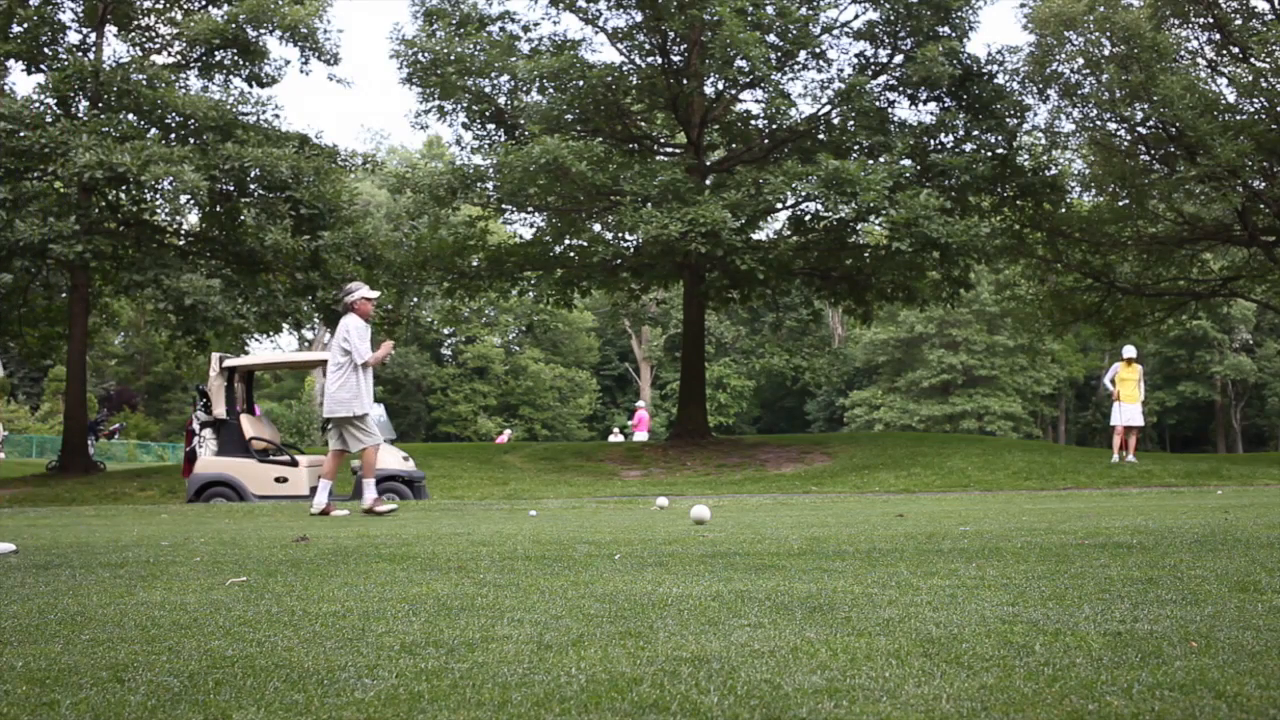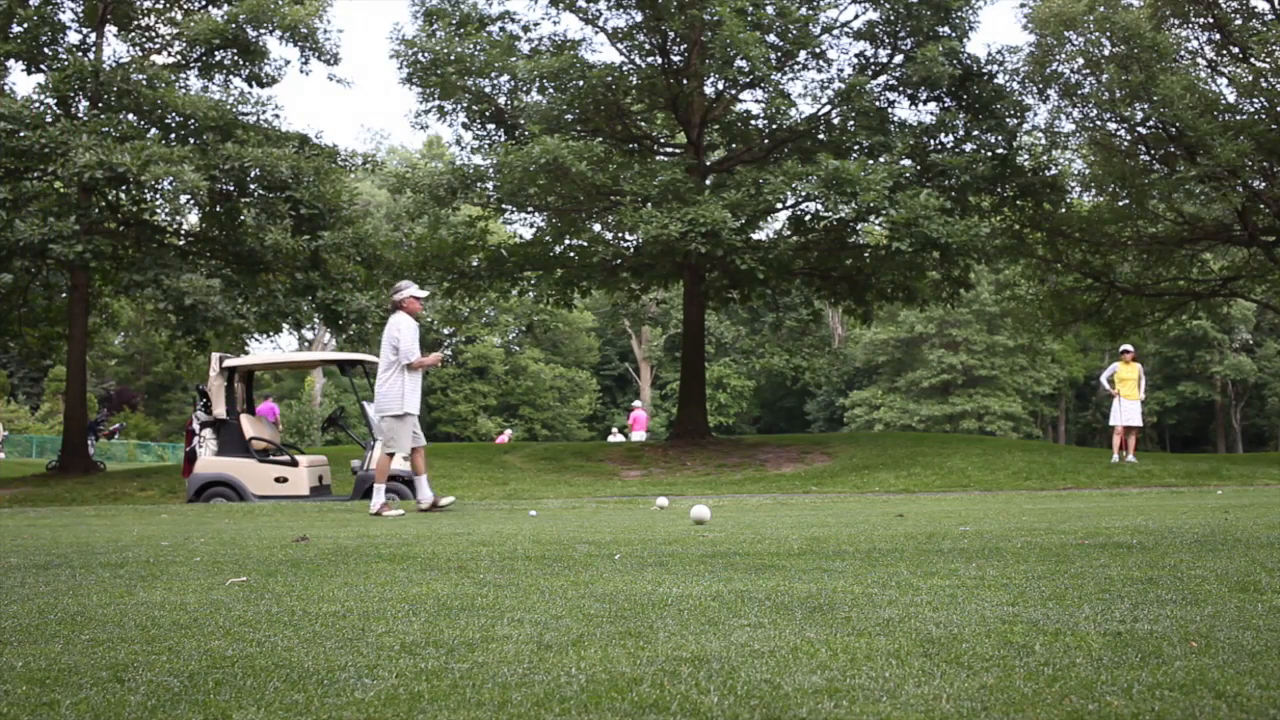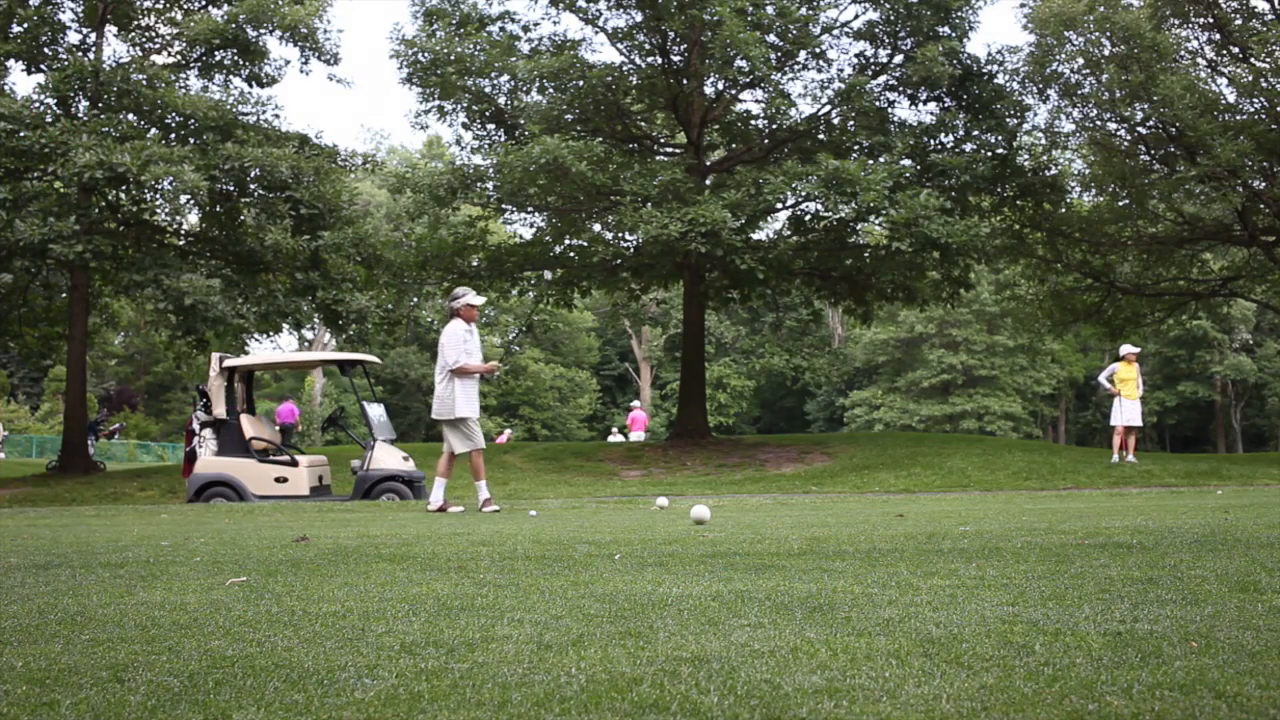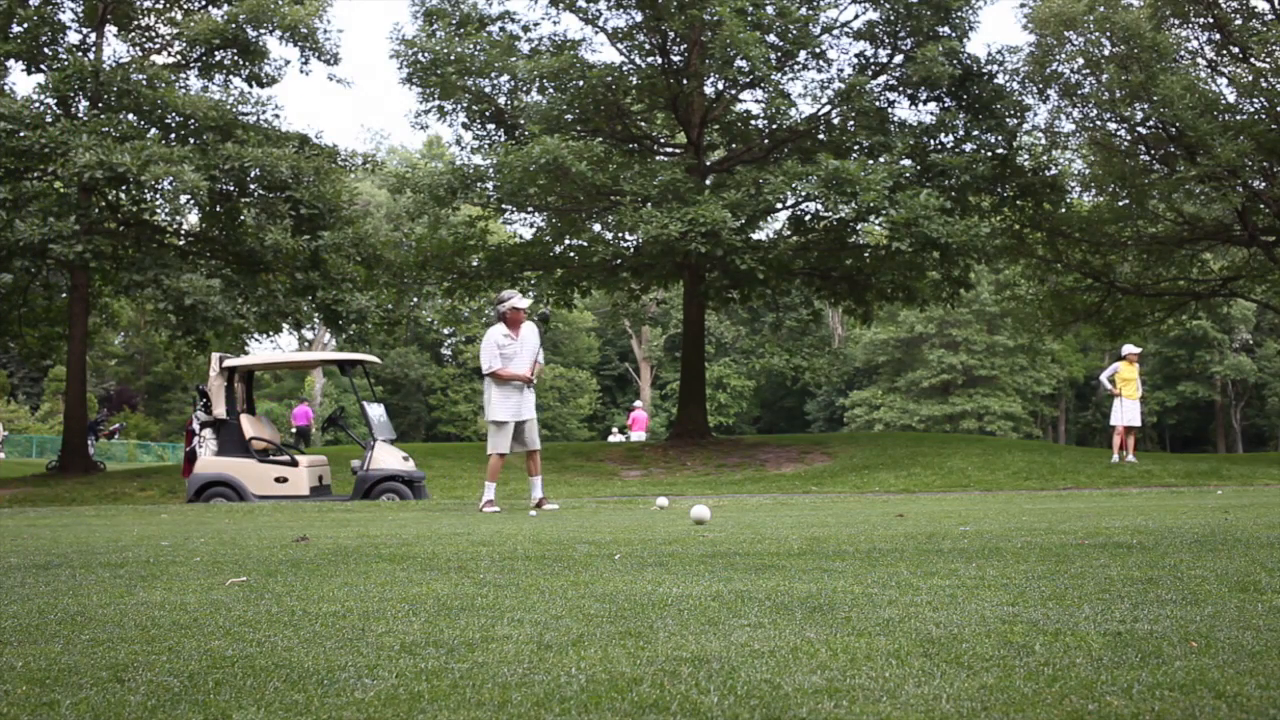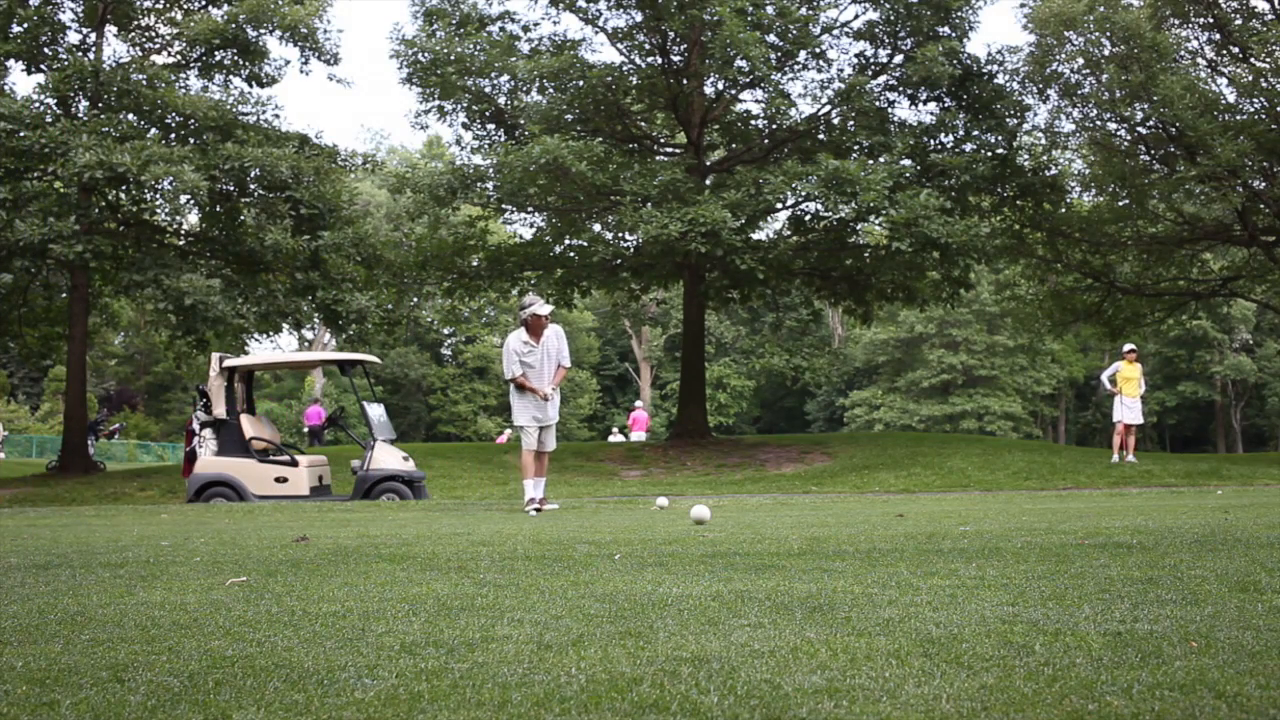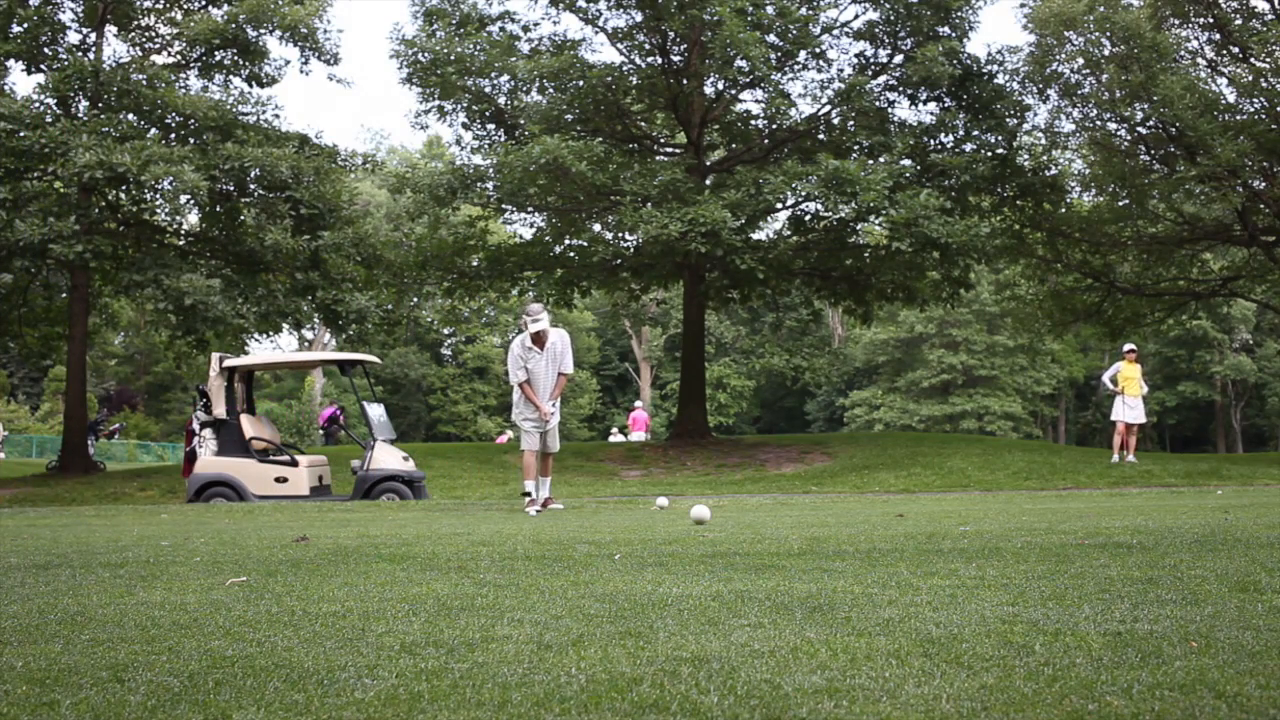
dt=0.7s
person 1, frame 1
left shoulder: (349, 324)
right shoulder: (354, 324)
right elbow: (366, 360)
left wrist: (379, 355)
right wrist: (383, 351)
left hip: (343, 398)
right hip: (350, 398)
left knee: (338, 450)
right knee: (370, 444)
left ankle: (320, 502)
right ankle: (370, 499)
person 1, frame 2
left shoulder: (397, 322)
right shoulder: (404, 323)
right elbow: (412, 361)
left wrist: (426, 361)
right wrist: (431, 360)
left hip: (401, 398)
right hip: (398, 398)
left knee: (417, 446)
right knee: (391, 449)
left ankle: (426, 498)
right ankle: (378, 502)
person 1, frame 3
left shoulder: (470, 329)
right shoulder: (454, 331)
right elbow: (456, 365)
left wrist: (487, 367)
right wrist: (483, 369)
left hip: (465, 399)
right hip: (457, 400)
left knee: (452, 451)
right knee: (476, 446)
left ankle: (437, 500)
right ankle: (484, 497)
person 1, frame 4
left shoulder: (531, 329)
right shoulder: (493, 335)
left elbow: (538, 358)
right elbow: (492, 370)
left wrist: (532, 374)
right wrist: (519, 377)
left hip: (525, 400)
right hip: (501, 402)
left knee: (533, 448)
right knee: (499, 451)
left ankle: (537, 497)
right ankle: (488, 498)
person 1, frame 5
left shoulder: (556, 332)
right shoulder: (513, 341)
left elbow: (564, 364)
right elbow: (514, 376)
left wrist: (551, 387)
right wrist: (537, 390)
left hip: (549, 403)
right hip: (526, 403)
left knee: (545, 450)
right knee: (529, 448)
left ankle: (539, 496)
right ankle: (529, 497)
person 1, frame 6
left shoulder: (561, 337)
right shoulder: (518, 346)
left elbow: (564, 373)
right elbow: (521, 382)
left wrist: (551, 402)
right wrist: (539, 407)
left hip: (550, 405)
right hip: (528, 406)
left knee: (549, 451)
right knee: (531, 449)
left ankle: (544, 495)
right ankle: (530, 498)
